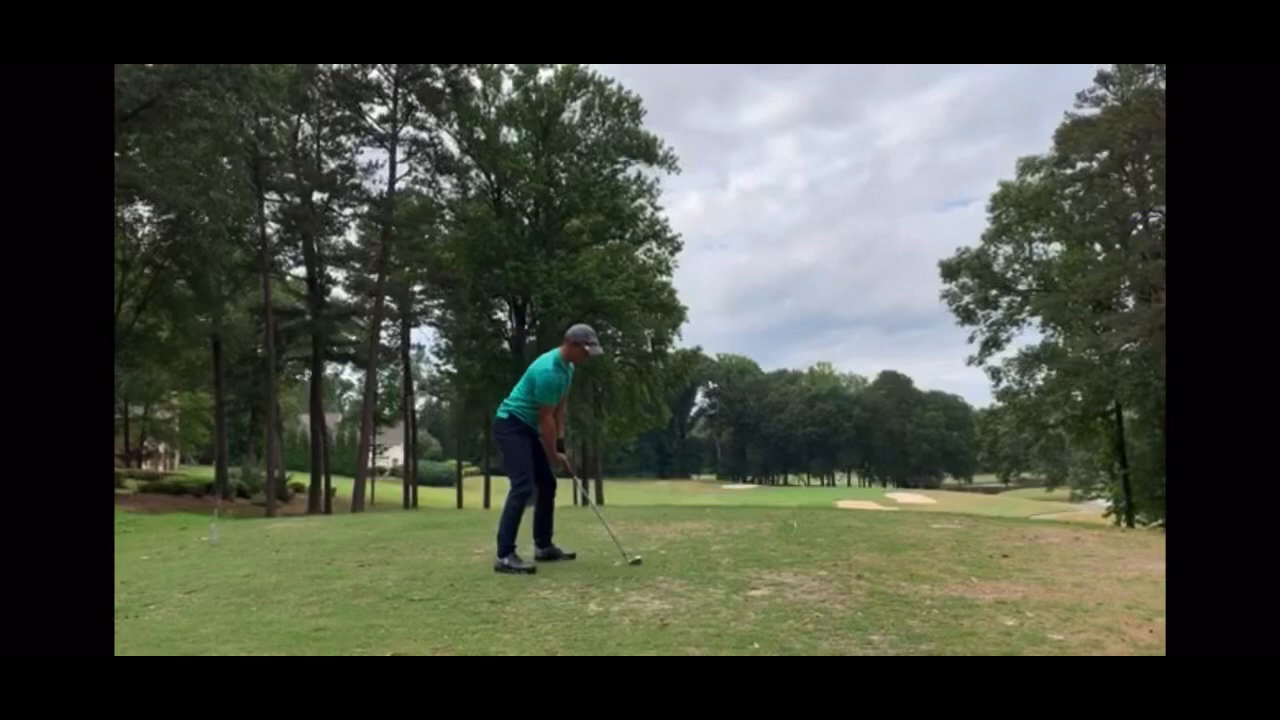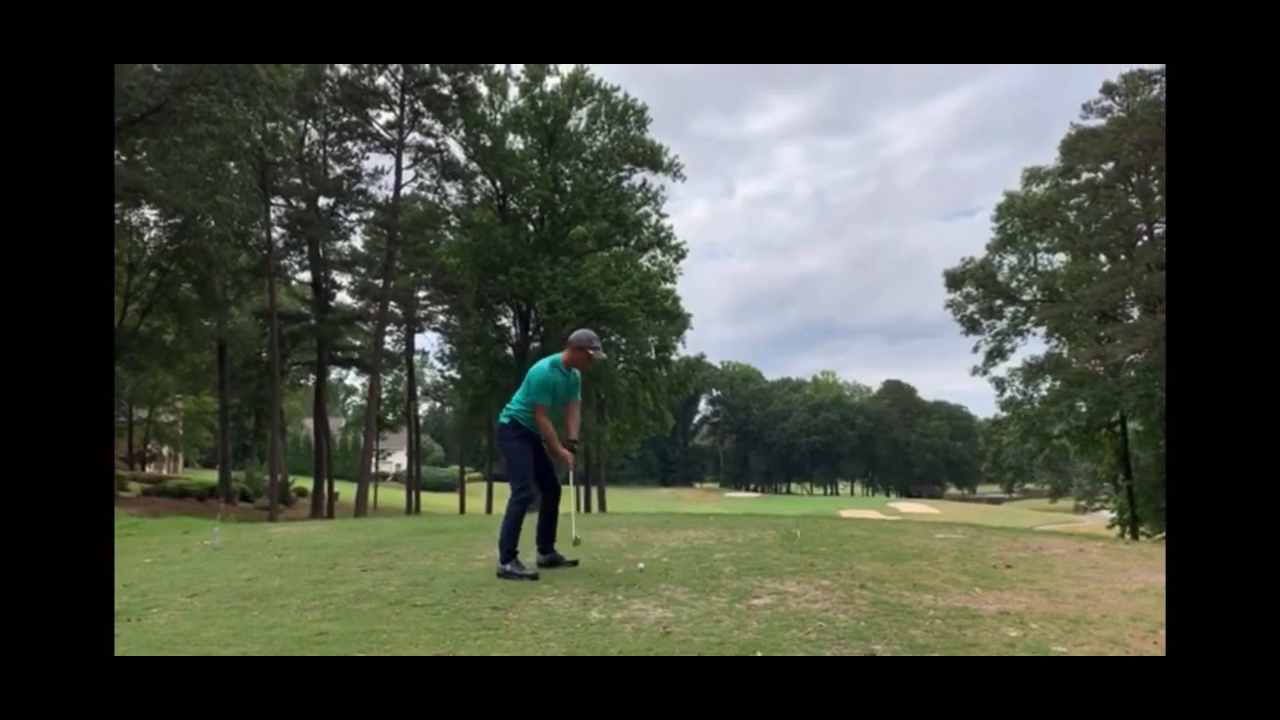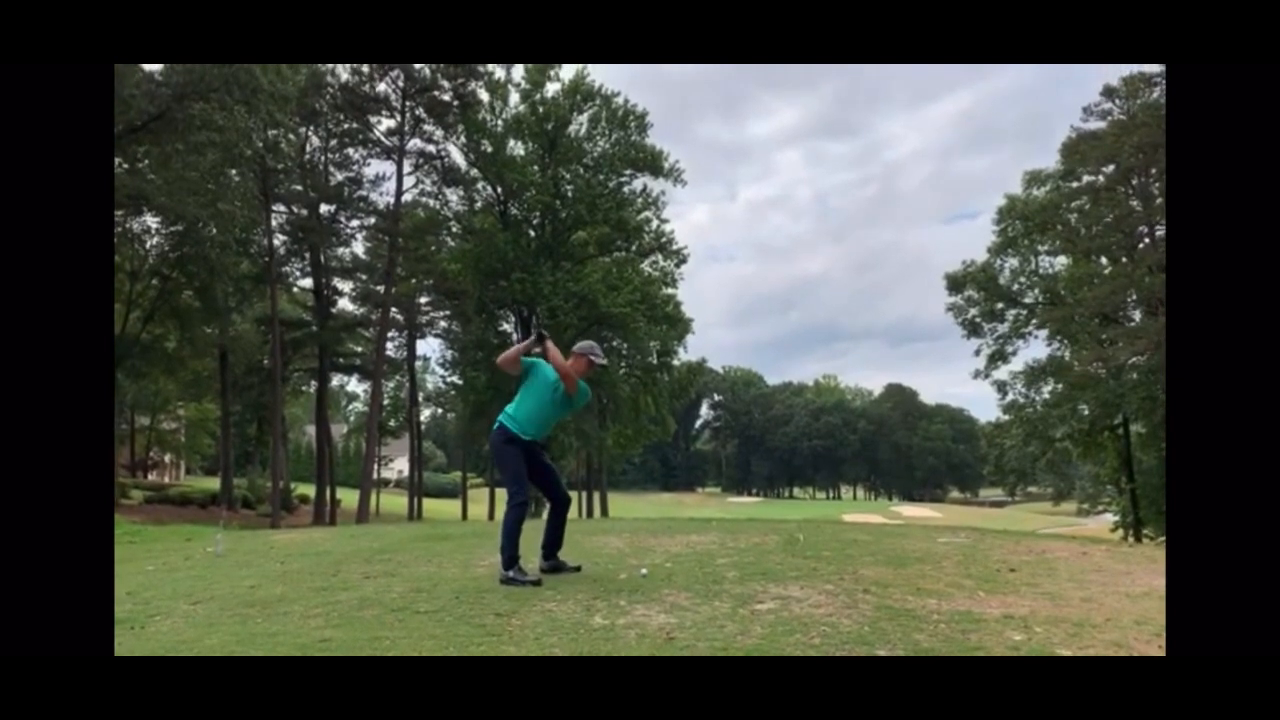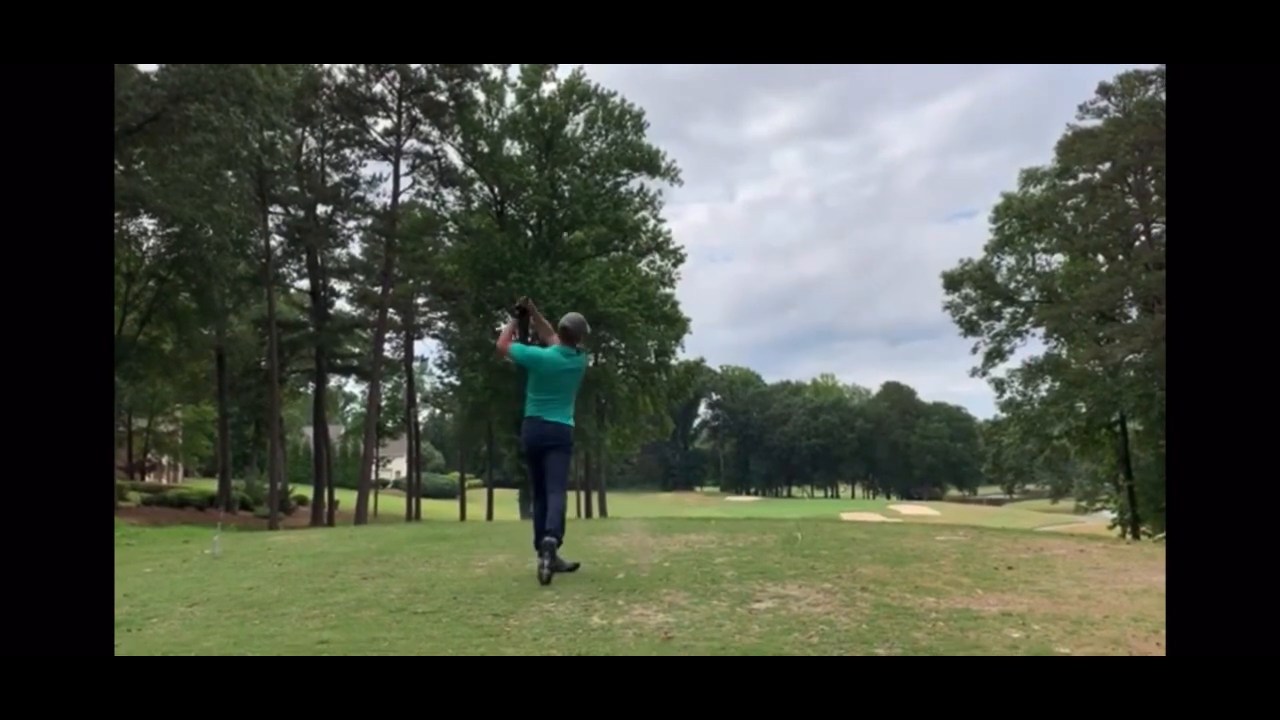
dt=0.7s
person 1, frame 1
left shoulder: (567, 368)
right shoulder: (548, 371)
left elbow: (560, 408)
right elbow: (546, 418)
left wrist: (560, 444)
right wrist: (553, 454)
left hip: (528, 428)
right hip: (511, 425)
left knee: (547, 484)
right knee: (523, 487)
left ankle: (543, 546)
right ankle: (504, 555)
person 1, frame 2
left shoulder: (574, 376)
right shoulder: (545, 372)
left elbow: (573, 410)
right elbow: (541, 417)
left wrist: (571, 444)
right wrist: (558, 451)
left hip: (531, 435)
right hip: (513, 430)
left knee: (552, 490)
right knee: (524, 493)
left ankle: (546, 552)
right ankle: (507, 562)
person 1, frame 3
left shoulder: (582, 392)
right shoulder: (537, 367)
left elbow: (564, 372)
right elbow: (502, 362)
left wrist: (547, 341)
right wrist: (532, 341)
left hip: (532, 445)
right hip: (506, 438)
left knee: (561, 499)
right knee: (520, 498)
left ankle: (549, 558)
right ankle: (509, 568)
person 1, frame 4
left shoulder: (539, 357)
right shoulder: (581, 360)
left elbow: (502, 347)
right elbow: (553, 342)
left wrist: (514, 319)
right wrist: (534, 312)
left hip: (532, 429)
right hip: (559, 432)
left knee: (540, 492)
right knee: (556, 490)
left ankle: (546, 555)
right ankle: (550, 540)
